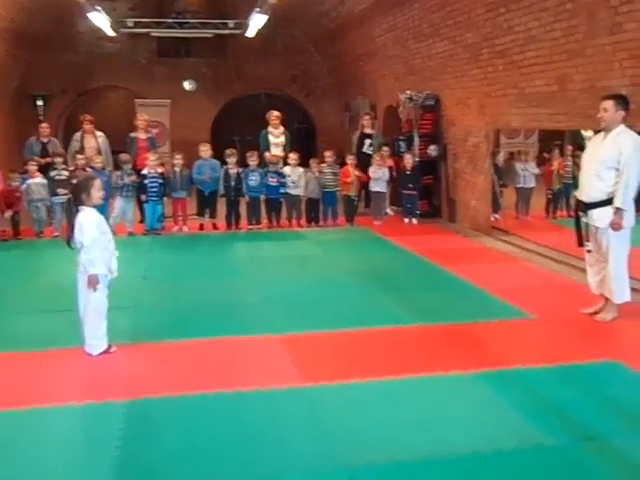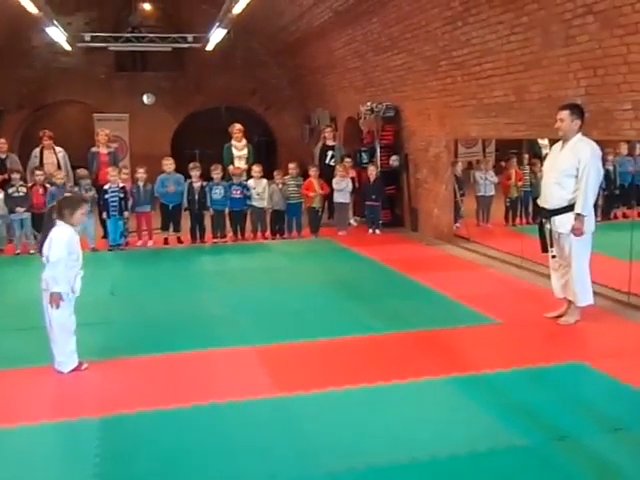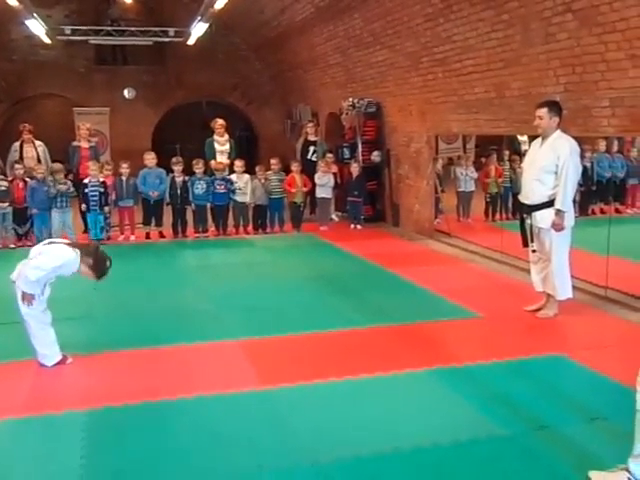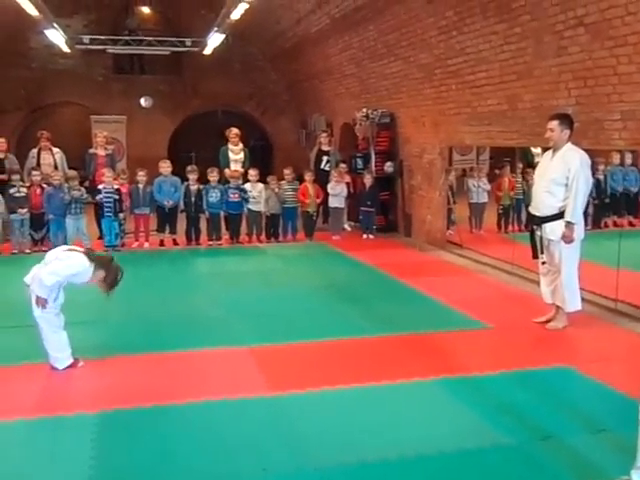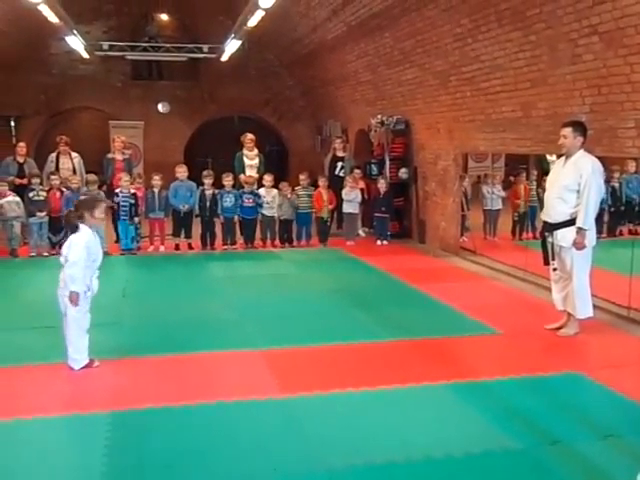
dt=0.4s
person 1, frame 1
right shoulder: (597, 139)
left wrist: (619, 212)
right wrist: (581, 203)
left hip: (609, 211)
right hip: (591, 210)
left knee: (613, 258)
right knee: (594, 257)
left ankle: (613, 305)
right ankle: (602, 300)
person 1, frame 2
left shoulder: (587, 149)
right shoulder: (557, 148)
left elbow: (588, 186)
left wrist: (580, 218)
right wrist: (544, 211)
left hip: (571, 217)
right hip: (553, 216)
left knee: (575, 263)
right knee: (557, 262)
left ankle: (575, 309)
right ankle: (565, 304)
person 1, frame 3
left shoulder: (565, 145)
right shoulder: (536, 144)
left elbow: (567, 181)
left wrist: (560, 213)
right wrist: (524, 206)
left hip: (551, 213)
right hip: (533, 211)
left knee: (554, 257)
right knee: (537, 257)
left ankle: (554, 303)
right ankle: (545, 298)
person 1, frame 4
left shoulder: (576, 158)
right shoulder: (547, 156)
left elbow: (578, 194)
left wrist: (570, 225)
right wrist: (534, 218)
left hip: (561, 224)
right hip: (543, 223)
left knee: (564, 269)
right knee: (547, 268)
left ankle: (563, 315)
right ankle: (554, 309)
person 1, frame 5
left shoulder: (588, 165)
right shoulder: (560, 163)
left elbow: (589, 201)
left wrist: (581, 232)
right wrist: (546, 225)
left hip: (572, 231)
right hip: (555, 230)
left knee: (575, 276)
right knee: (558, 275)
left ankle: (574, 321)
right ankle: (565, 316)
person 2, frame 1
left shoulder: (92, 215)
right shoulder: (88, 218)
right elbow: (88, 248)
right wrist: (93, 273)
left hip: (99, 270)
right hip: (94, 272)
left knee: (96, 307)
right knee: (94, 308)
left ankle: (96, 343)
right ankle: (96, 346)
person 2, frame 2
left shoulder: (68, 231)
right shoulder: (62, 234)
right elbow: (55, 265)
right wrist: (56, 290)
left hip: (65, 288)
right hip: (59, 290)
left knee: (65, 325)
right knee: (62, 325)
left ankle: (68, 360)
right ankle: (66, 364)
person 2, frame 3
left shoulder: (73, 253)
right shoulder: (69, 257)
right elbow: (34, 268)
right wrist: (28, 290)
left hip: (34, 282)
right hip: (28, 283)
left knee: (42, 319)
right knee: (38, 320)
left ankle: (51, 354)
right ankle: (50, 357)
person 2, frame 4
left shoulder: (88, 262)
right shoulder: (81, 266)
right elbow: (48, 275)
right wrist: (42, 295)
left hip: (47, 284)
right hip: (42, 285)
left knee: (55, 323)
right knee: (51, 324)
left ankle: (62, 358)
right ankle: (61, 361)
person 2, frame 5
left shoulder: (88, 234)
right shoulder: (82, 237)
right elbow: (74, 266)
left wrist: (79, 289)
right wrist: (74, 290)
left hip: (82, 287)
right hip: (77, 288)
left knee: (79, 323)
right knee: (77, 323)
left ankle: (79, 357)
right ankle: (78, 360)
